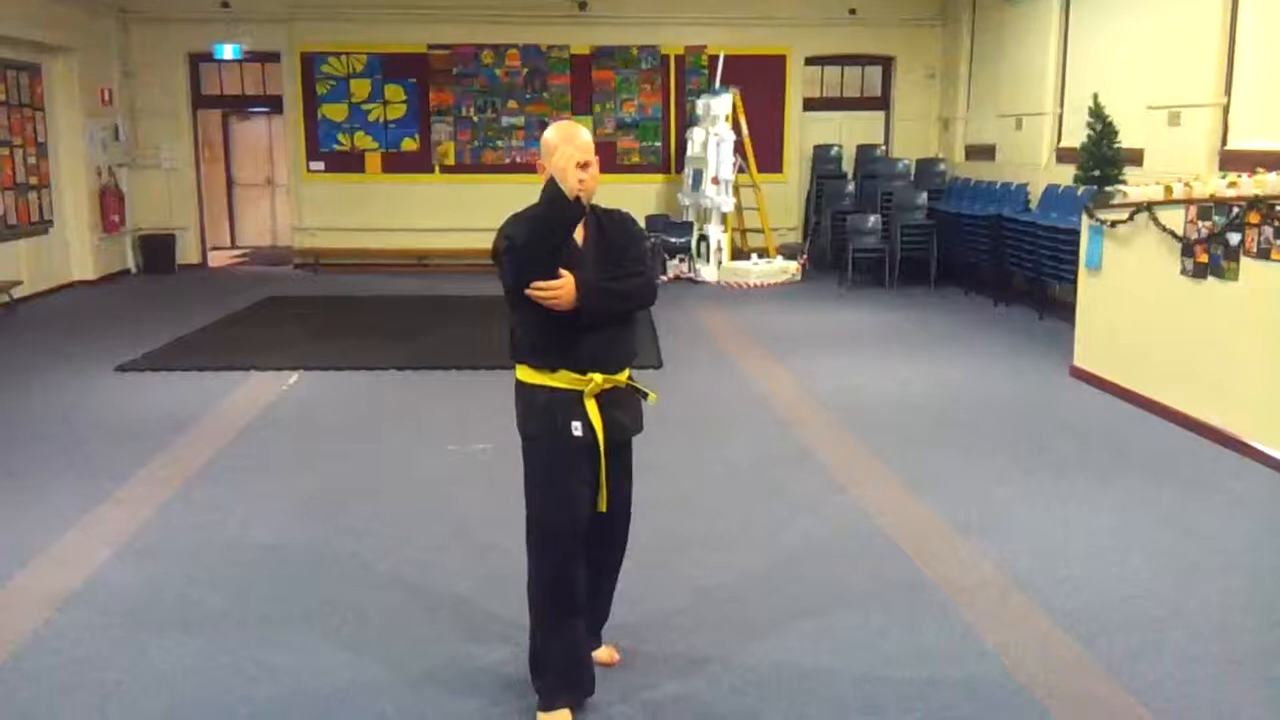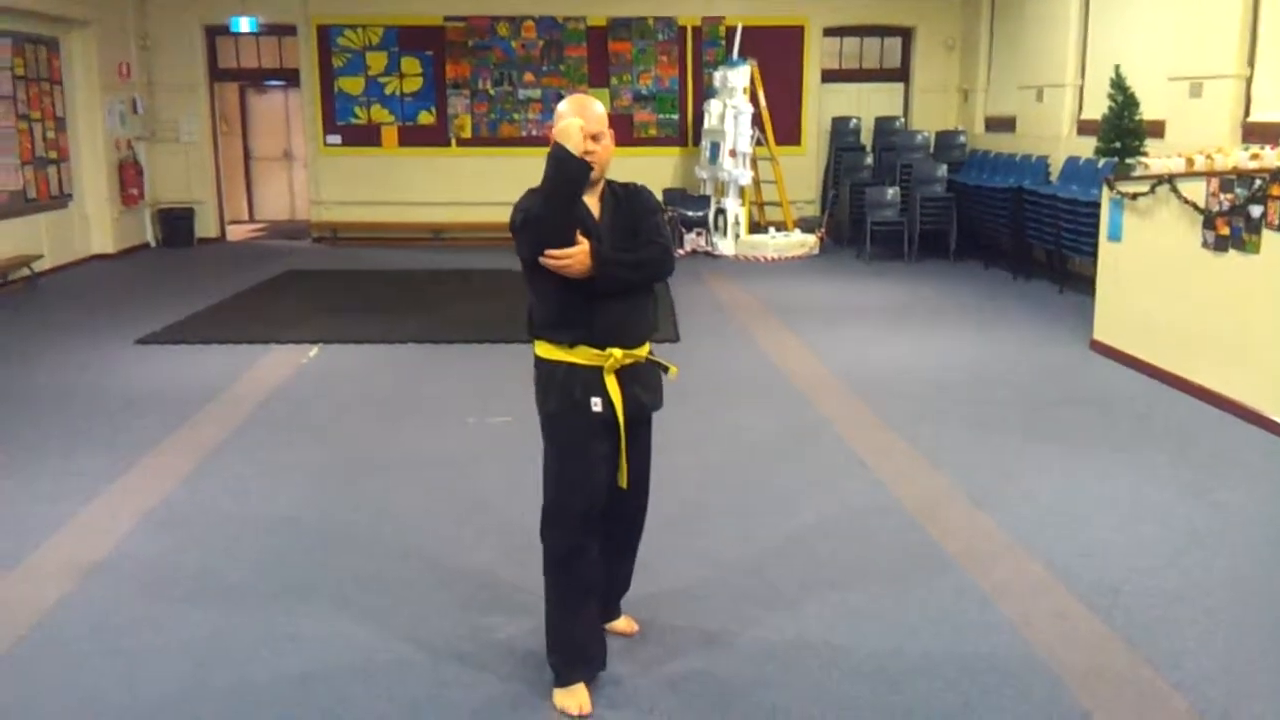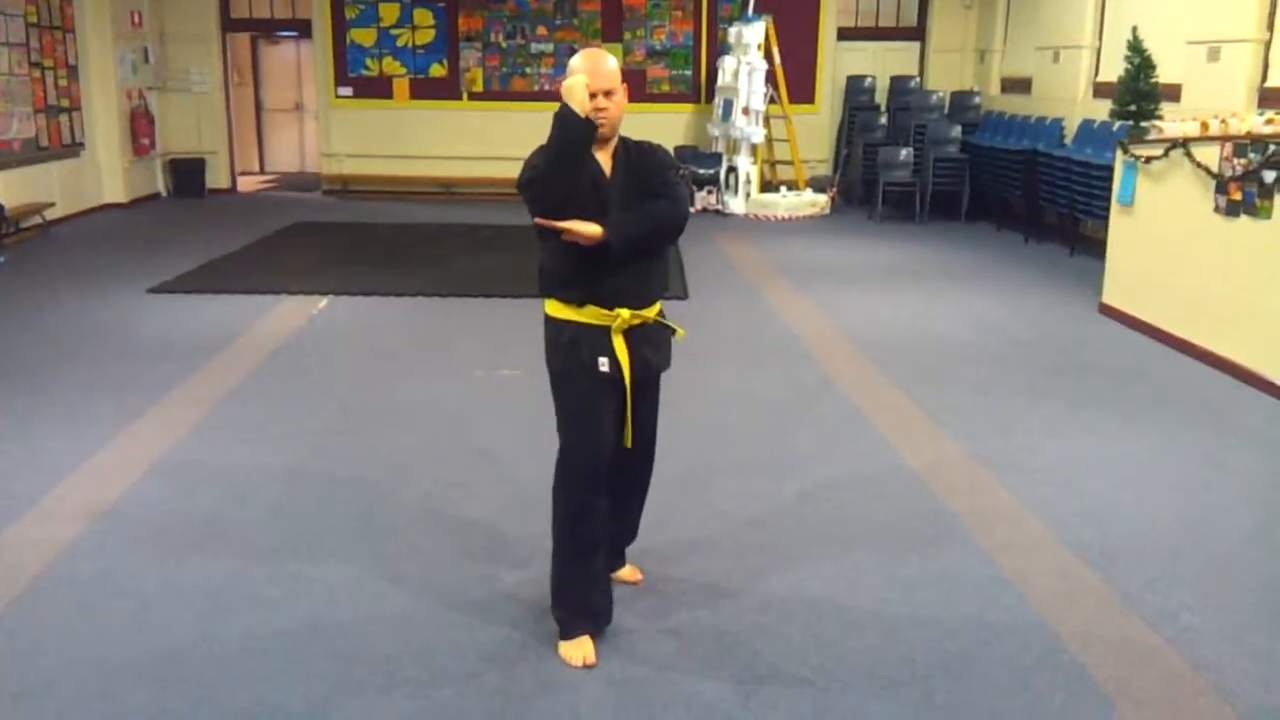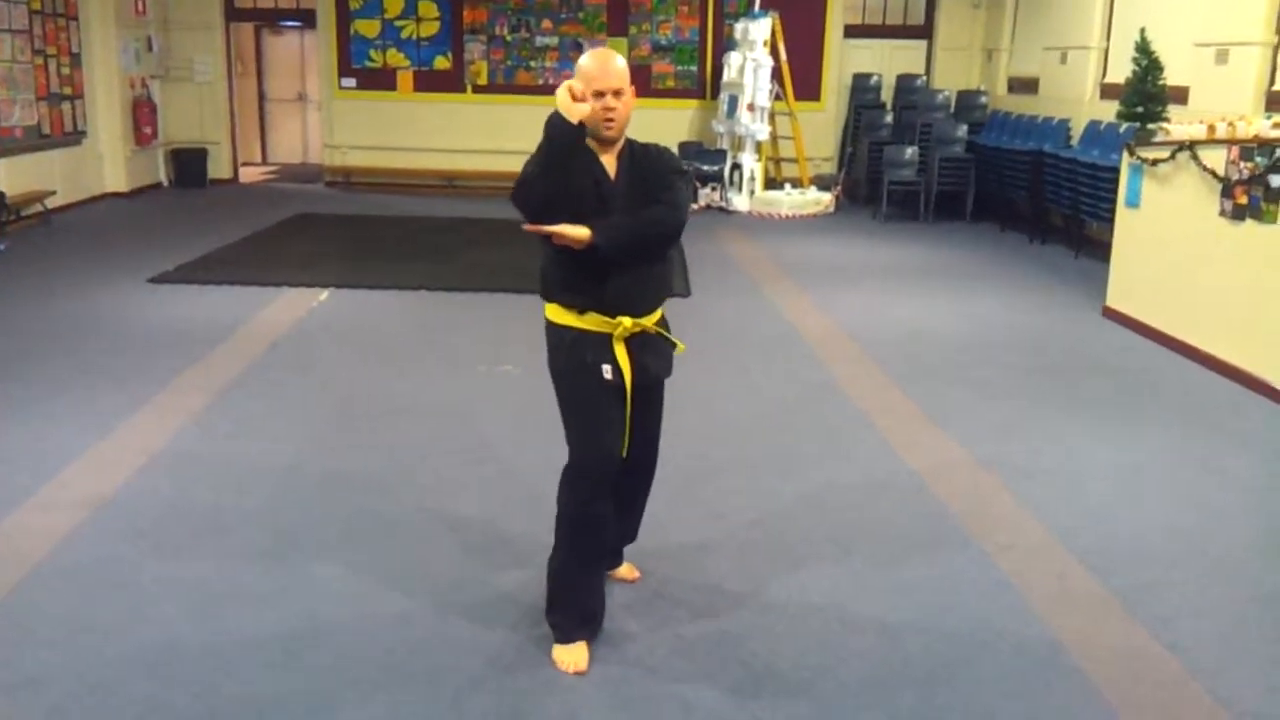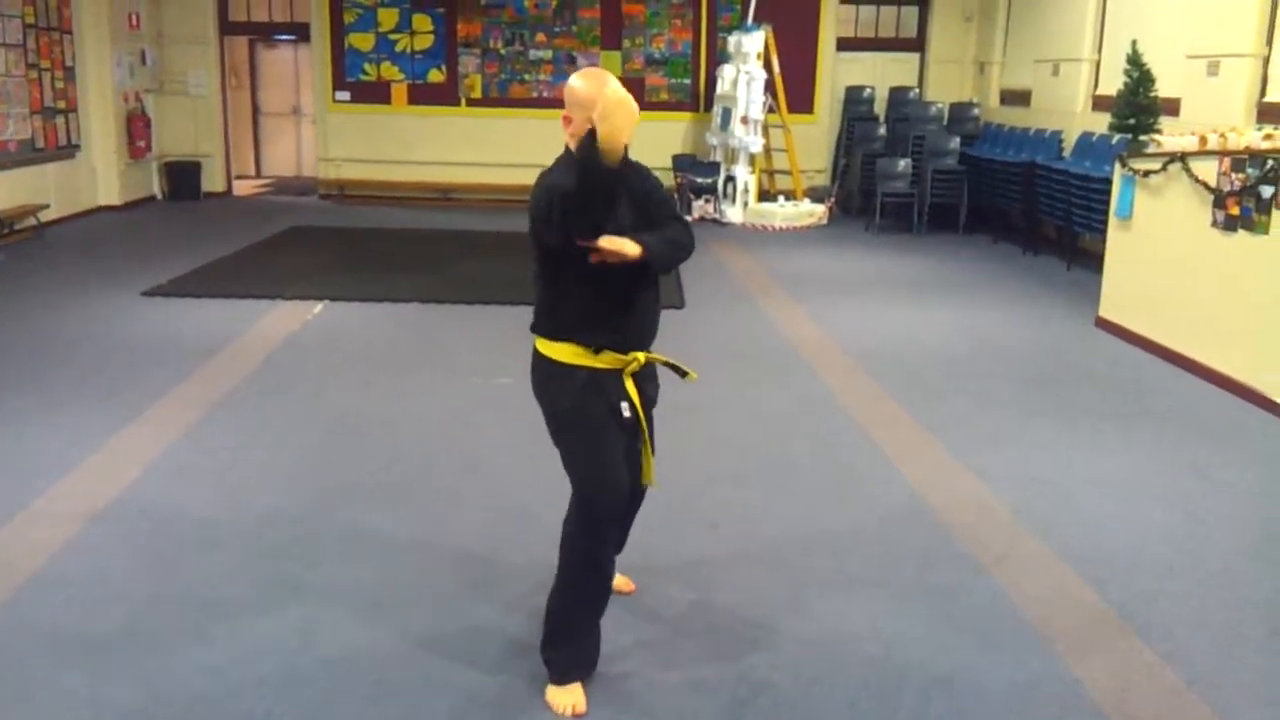
dt=1s
person 1, frame 1
left shoulder: (619, 227)
right shoulder: (522, 229)
left elbow: (644, 287)
right elbow: (530, 267)
left wrist: (583, 294)
right wrist: (559, 192)
left hip: (611, 399)
right hip: (550, 404)
left knee: (606, 528)
right knee: (556, 537)
left ankle: (585, 633)
person 1, frame 2
left shoulder: (636, 201)
right shoulder: (537, 205)
left elbow: (660, 258)
right elbow: (549, 238)
left wrist: (597, 263)
right wrist: (564, 156)
left hip: (632, 373)
right hip: (568, 378)
left knee: (624, 502)
right knee: (570, 513)
left ankle: (604, 603)
right ankle: (572, 665)
person 1, frame 3
left shoulder: (651, 161)
right shoulder: (551, 161)
left elbow: (671, 216)
right elbow: (550, 200)
left wrist: (604, 233)
right wrist: (571, 118)
left hip: (641, 332)
right hip: (578, 336)
left knee: (632, 455)
right knee: (583, 464)
left ankle: (609, 553)
right ankle: (578, 615)
person 1, frame 4
left shoulder: (657, 163)
right shoulder: (557, 159)
left elbow: (668, 221)
right elbow: (534, 204)
left wrist: (592, 235)
right wrist: (563, 125)
left hip: (644, 336)
right hip: (581, 339)
left knee: (637, 456)
right knee: (593, 464)
left ankle: (607, 551)
right ankle: (572, 619)
person 1, frame 5
left shoulder: (635, 179)
right shoulder: (558, 186)
left elbow: (680, 238)
right elbow: (586, 217)
left wrist: (637, 246)
right wrist: (608, 148)
left hip: (629, 365)
right hip: (573, 372)
left knee: (629, 481)
right knee: (600, 496)
left ankle: (600, 564)
right ankle: (567, 661)
